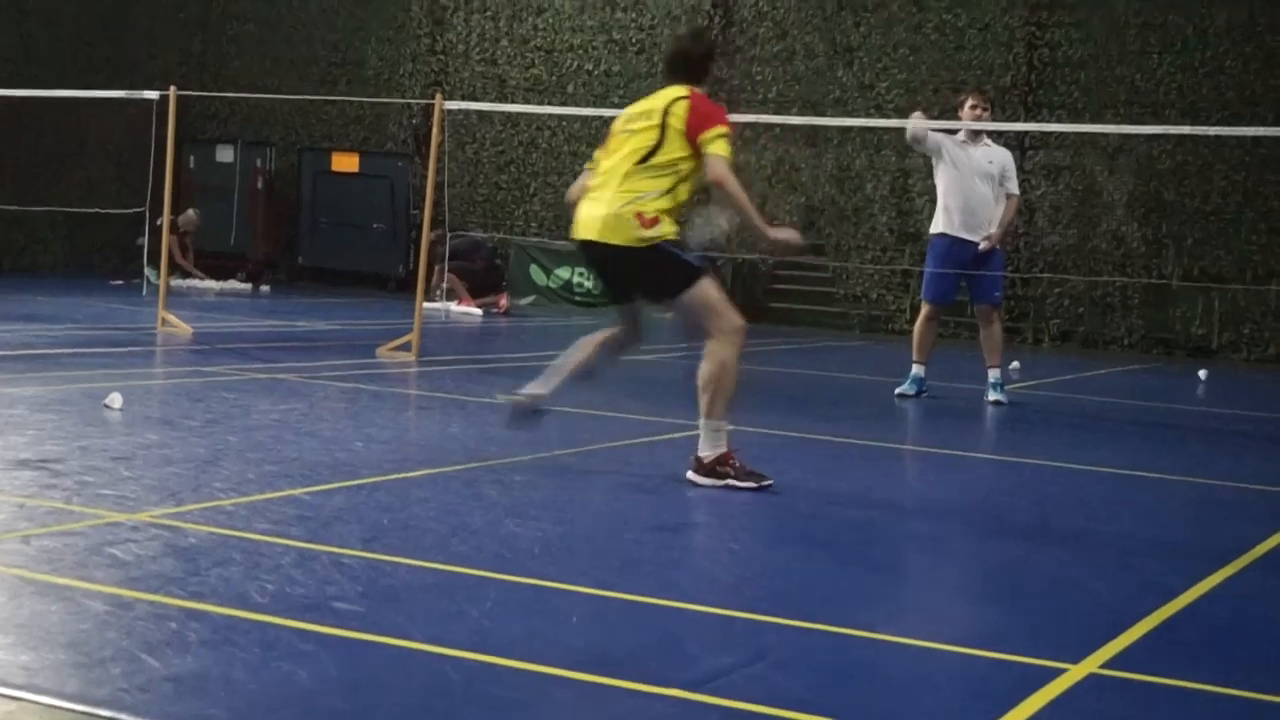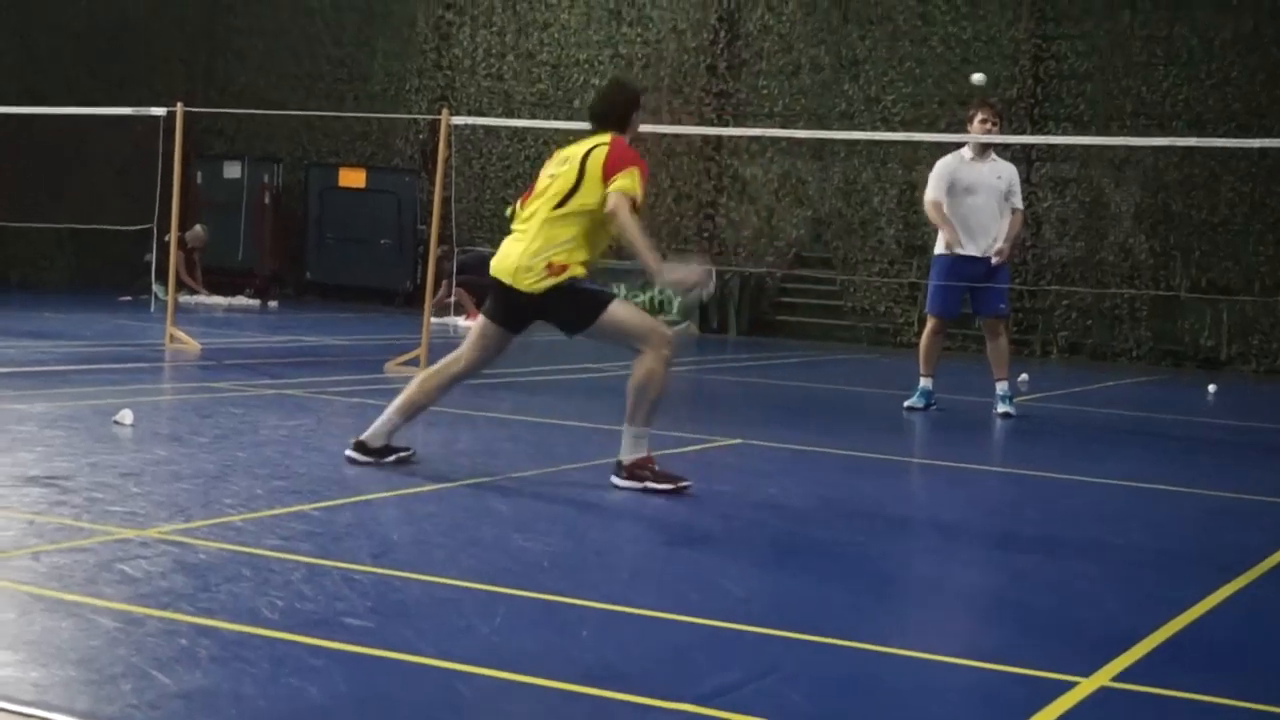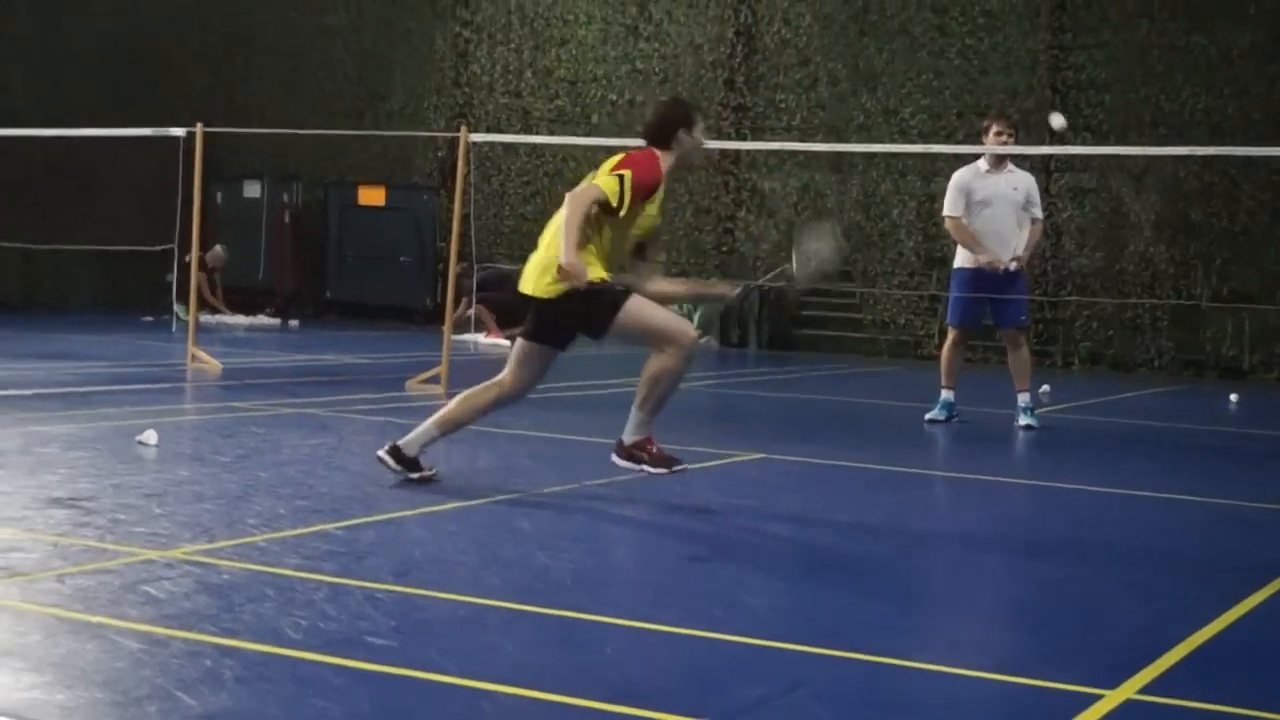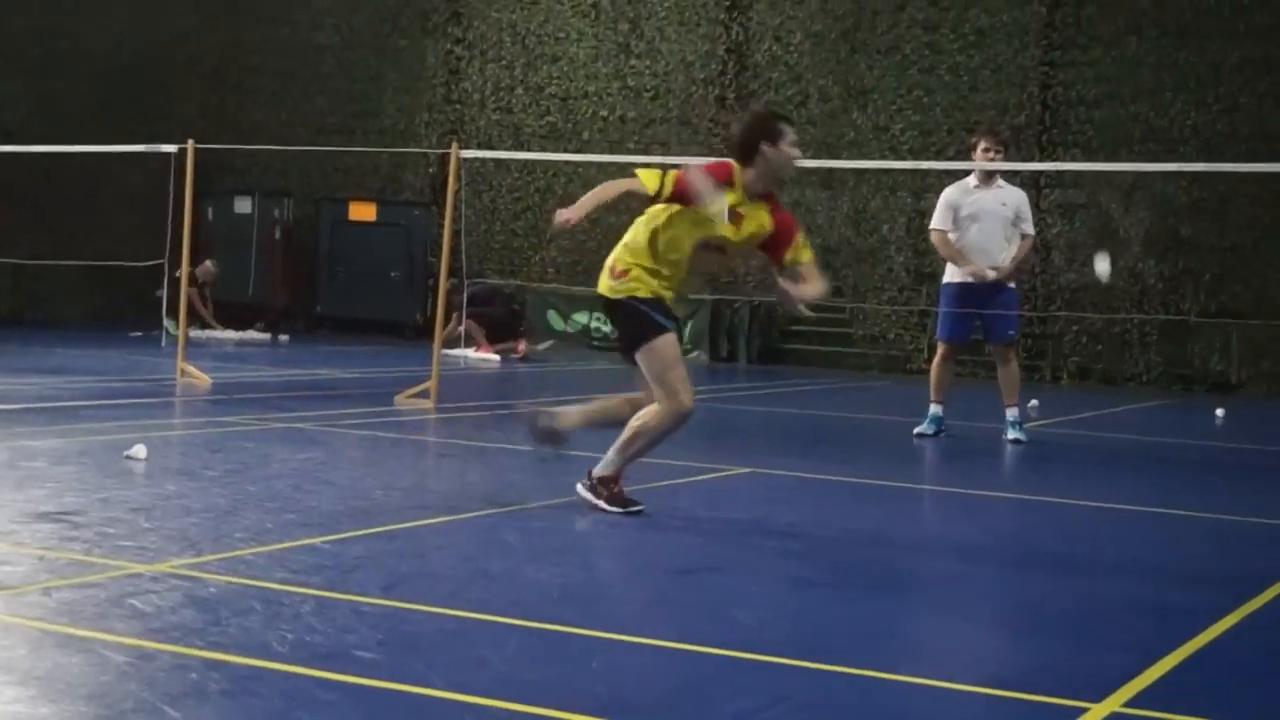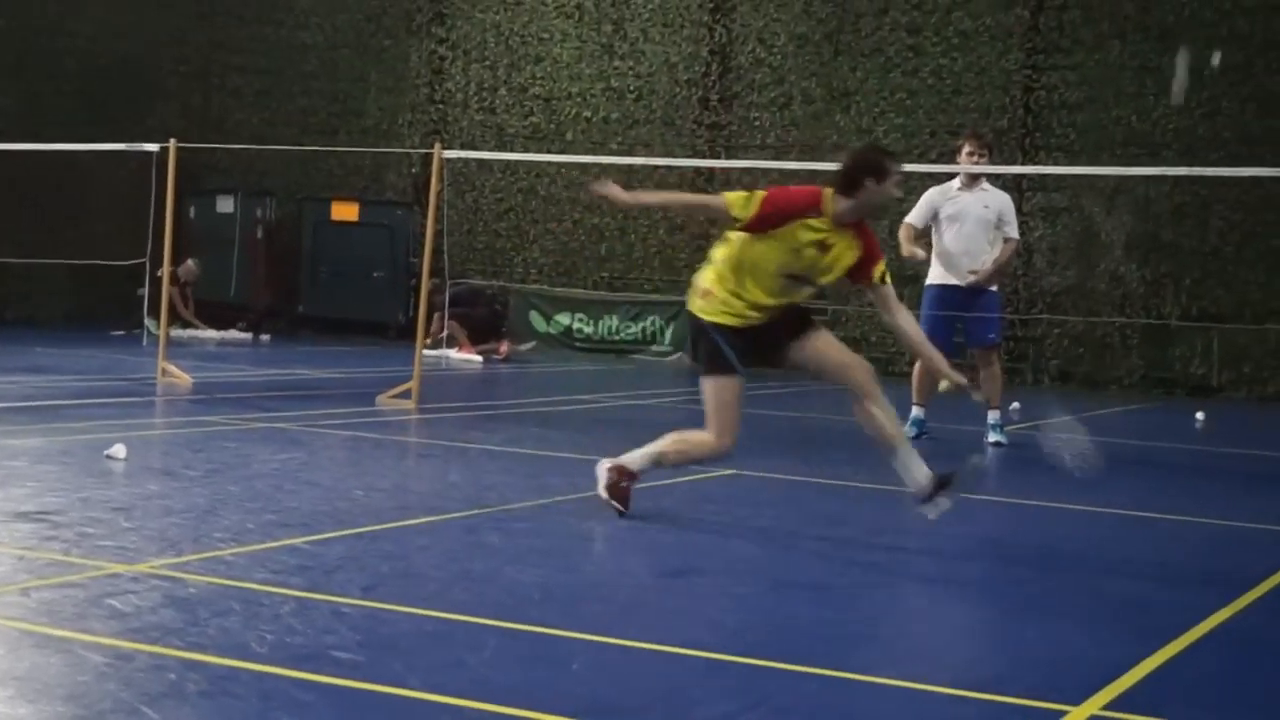
dt=0.2s
person 1, frame 1
left shoulder: (634, 112)
right shoulder: (705, 109)
left elbow: (577, 190)
right elbow: (718, 173)
right wrist: (765, 229)
left hip: (592, 231)
right hip: (639, 235)
left knee: (627, 332)
right knee: (728, 330)
left ankle: (537, 391)
right ankle: (712, 458)
person 1, frame 2
left shoulder: (563, 157)
right shoulder: (624, 155)
left elbow: (516, 219)
right elbow: (618, 210)
right wrist: (660, 270)
left hip: (510, 270)
right hip: (551, 276)
left knee: (467, 360)
right knee: (658, 341)
left ankle: (374, 440)
right ankle: (634, 460)
person 1, frame 3
left shoulder: (642, 176)
right shoulder: (646, 167)
left elbow: (643, 282)
right elbow: (579, 198)
left wrist: (700, 288)
right wrist: (568, 255)
left hip: (550, 281)
right hip: (568, 279)
left knee: (512, 384)
right knee: (680, 340)
left ankle: (406, 448)
right ankle: (635, 441)
person 1, frame 4
left shoulder: (776, 218)
right shoulder: (712, 177)
left elbow: (812, 283)
right elbow: (624, 186)
left wrist: (797, 291)
right wrist: (578, 209)
left hip: (660, 290)
right hip: (631, 282)
left knee: (665, 402)
right knee: (678, 403)
left ankle: (555, 422)
right ankle: (603, 478)
person 1, frame 5
left shoulder: (862, 243)
right shoulder: (796, 204)
left elbow: (894, 311)
right elbow: (711, 203)
left wrist: (943, 368)
right wrist: (628, 197)
left hip: (773, 312)
right hip: (722, 311)
left knee: (860, 377)
right knee: (719, 443)
left ankle: (921, 483)
right ankle: (620, 471)
person 2, frame 1
left shoulder: (1003, 155)
right shoulder: (943, 144)
left elbow: (1013, 198)
right elbow: (913, 134)
left wrist: (999, 231)
right wrist: (922, 109)
left hip: (986, 246)
right hip: (946, 241)
left knee: (989, 313)
right knee: (930, 309)
left ankle: (995, 381)
right ankle: (917, 376)
person 2, frame 2
left shoulder: (1008, 170)
right shoulder: (949, 164)
left elbow: (1016, 212)
right elbow: (932, 203)
left wrist: (1007, 244)
right wrist: (947, 230)
left hip: (991, 261)
right hip: (951, 257)
left knee: (995, 326)
right knee: (936, 323)
left ankle: (1003, 394)
right ankle: (925, 389)
person 2, frame 3
left shoulder: (1026, 180)
right shoulder: (964, 177)
left elbow: (1036, 222)
right elbow: (951, 221)
left wrist: (1027, 253)
right wrist: (982, 253)
left hip: (1011, 272)
right hip: (972, 269)
left knee: (1016, 338)
right knee: (957, 335)
left ankle: (1024, 405)
right ankle: (947, 401)
person 2, frame 4
left shoulder: (1016, 196)
right shoulder: (954, 193)
left elbow: (1027, 237)
right elbow: (937, 236)
left wrist: (1011, 266)
right wrist: (966, 265)
left hip: (1001, 287)
right hip: (959, 284)
left knee: (1005, 352)
right knee: (946, 350)
left ankle: (1013, 420)
right ankle: (935, 416)
person 2, frame 5
left shoulder: (1001, 199)
right shoulder: (937, 194)
left elbow: (1011, 242)
right elbow: (909, 226)
left wrist: (992, 269)
right wrist: (908, 246)
left hip: (983, 290)
right hip: (941, 286)
left knee: (988, 355)
left ankle: (994, 423)
right ankle: (917, 418)
